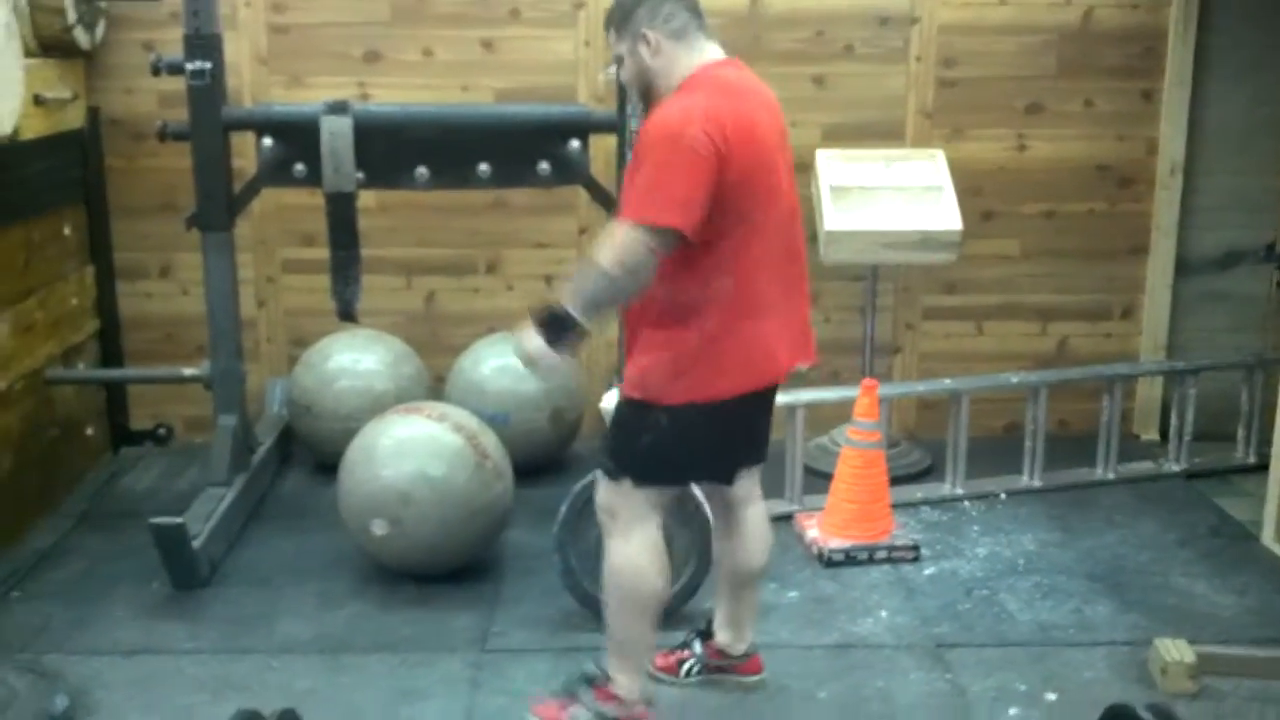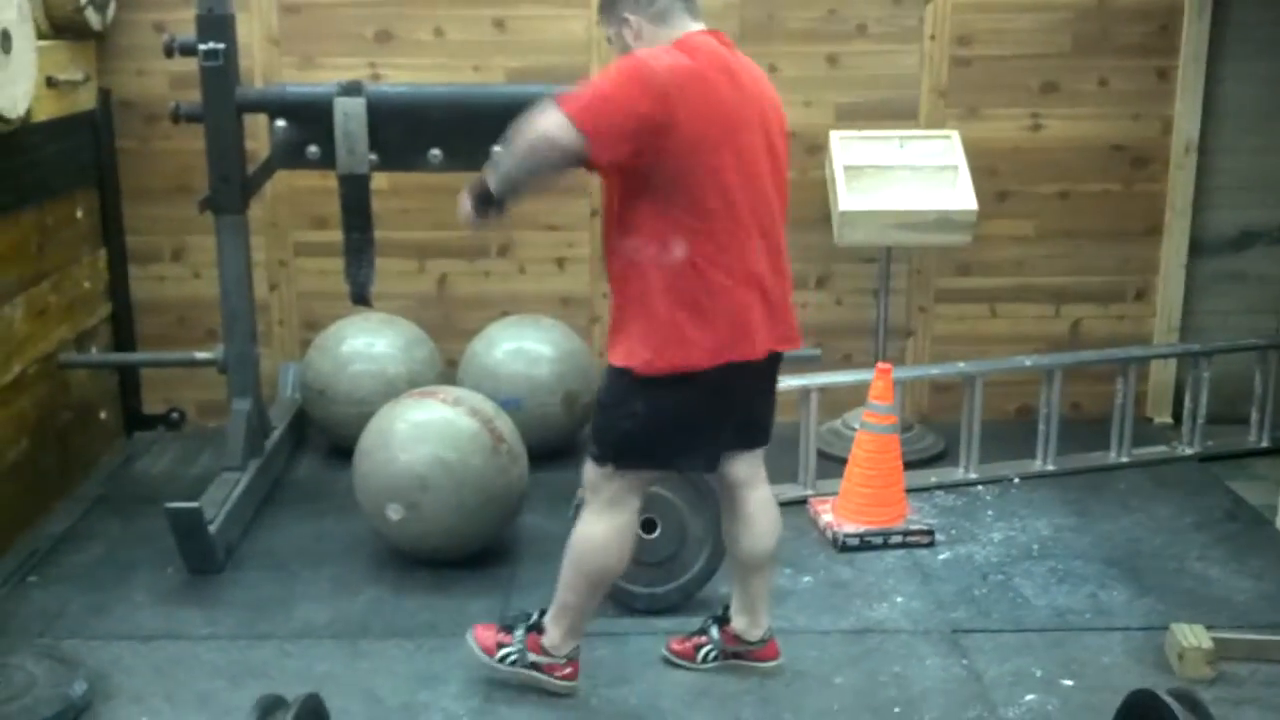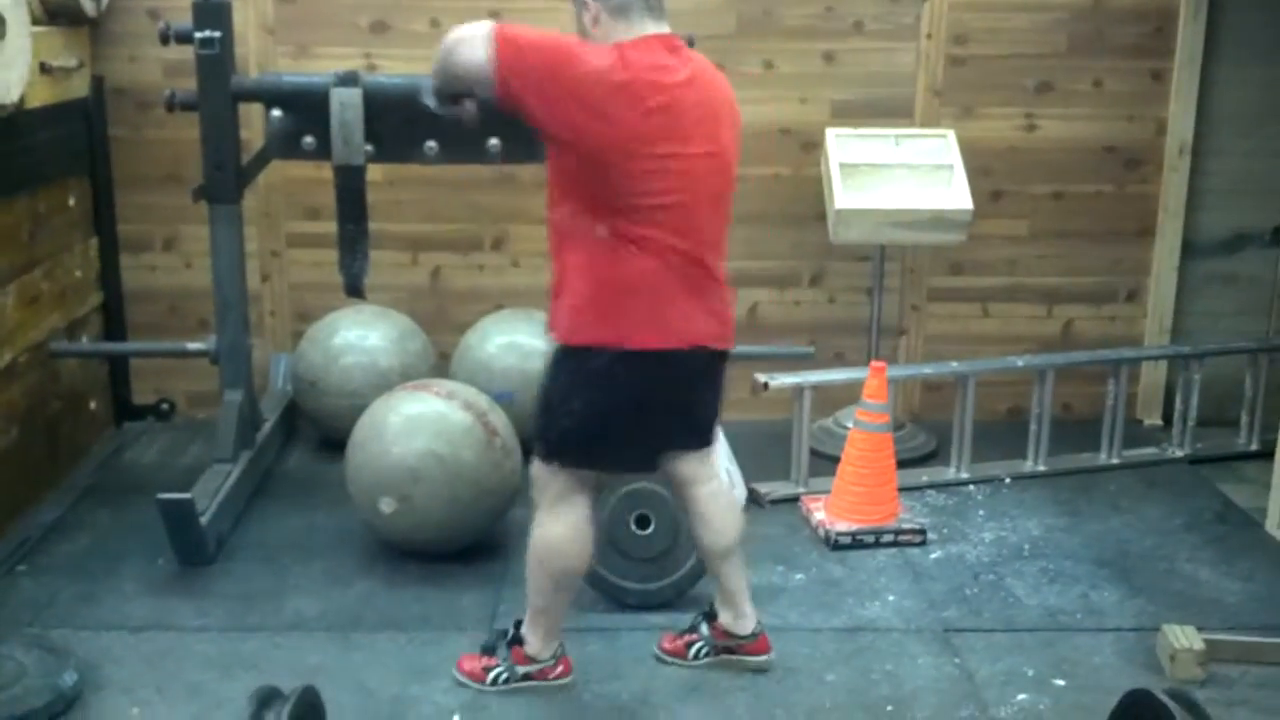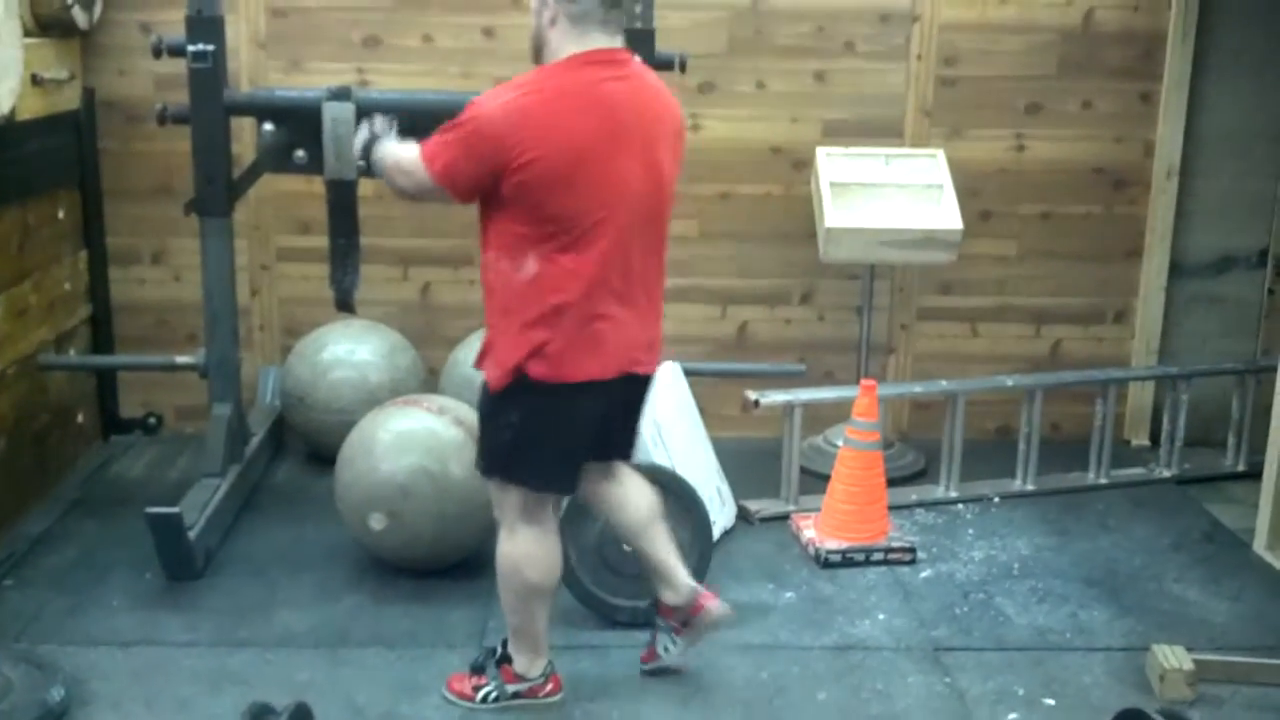
dt=0.2s
person 1, frame 1
left shoulder: (686, 120)
right shoulder: (739, 91)
left elbow: (637, 244)
left wrist: (557, 322)
left hip: (696, 356)
right hip: (748, 342)
left knee: (626, 508)
right knee: (737, 492)
right ankle: (732, 644)
person 1, frame 2
left shoulder: (653, 78)
right shoulder: (742, 77)
left elbow: (549, 133)
left wrist: (488, 189)
left hip: (679, 335)
right hip: (752, 324)
left knee: (610, 489)
right knee: (742, 473)
left ankle: (552, 646)
right ankle: (750, 630)
person 1, frame 3
left shoulder: (594, 79)
right shoulder: (709, 84)
left wrist: (445, 89)
left hip: (616, 331)
right hip: (698, 324)
left knee: (559, 486)
right knee: (694, 468)
left ankle: (537, 651)
right ankle: (739, 623)
person 1, frame 4
left shoulder: (516, 113)
right shoulder: (658, 101)
left elbow: (414, 178)
left wrist: (375, 141)
left hip: (548, 351)
right hip: (626, 340)
left knee: (523, 510)
right knee: (601, 471)
left ankle: (525, 670)
right ankle: (683, 594)
